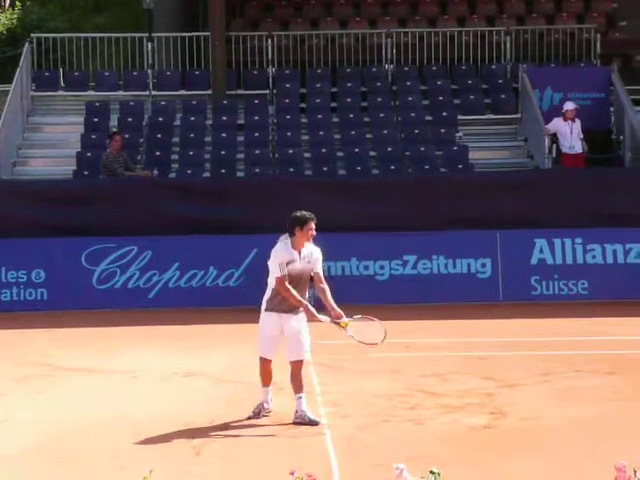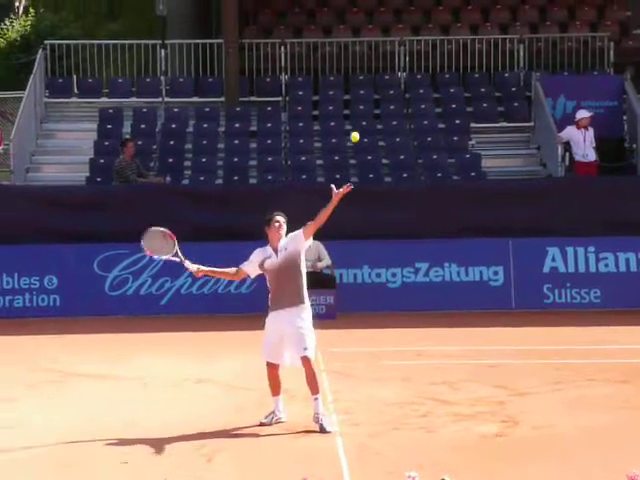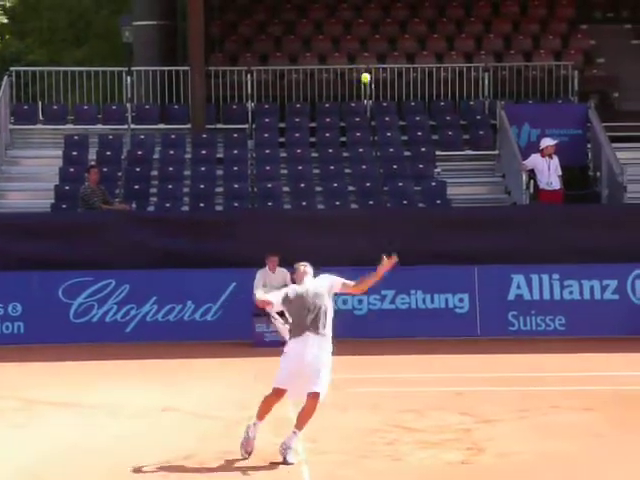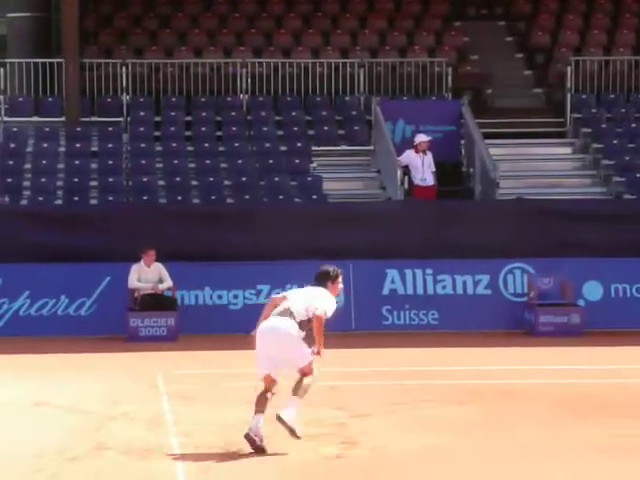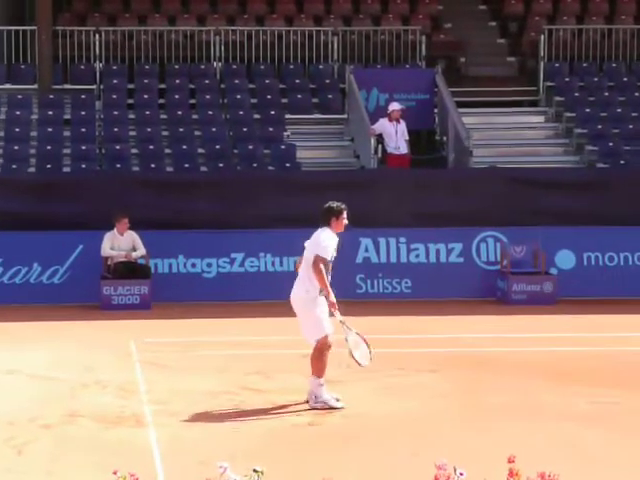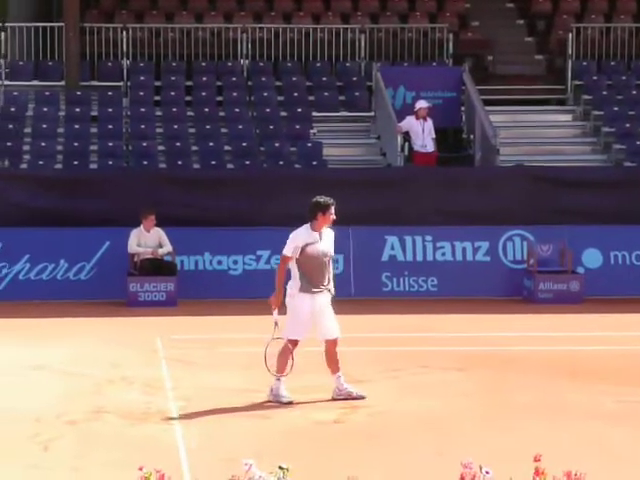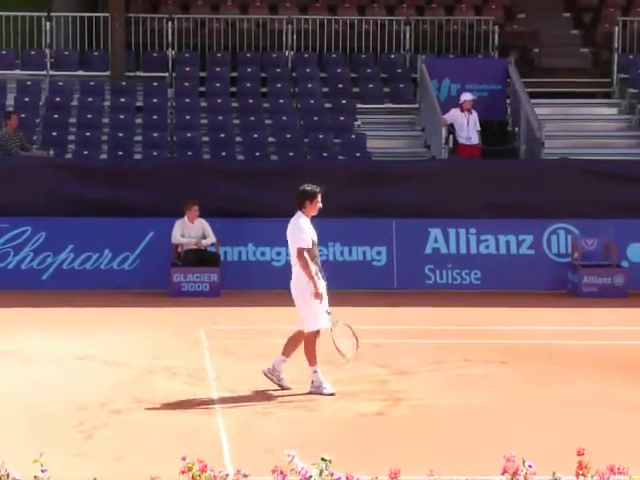
dt=0.7s
person 1, frame 1
left shoulder: (314, 253)
right shoulder: (279, 252)
left elbow: (320, 283)
right elbow: (283, 287)
left wrist: (332, 307)
right wrist: (306, 306)
left hip: (298, 315)
right hip: (272, 312)
left knee: (297, 363)
right knee: (265, 361)
left ankle: (301, 411)
right ankle: (266, 402)
person 1, frame 2
left shoulder: (296, 240)
right shoulder: (260, 256)
left elbow: (316, 223)
right elbow: (237, 274)
left wrist: (334, 201)
right wrist: (205, 270)
left hip: (299, 313)
right hip: (276, 315)
left knee: (307, 360)
right knee: (272, 366)
left ankle: (318, 413)
right ankle: (277, 411)
person 1, frame 3
left shoulder: (326, 282)
right shoulder: (289, 292)
left elbow: (358, 288)
right elbow: (265, 300)
left wrist: (380, 271)
right wrist: (264, 300)
left hip: (321, 348)
right hip: (299, 345)
left knee: (313, 398)
right knee: (278, 392)
left ankle: (288, 445)
right ankle: (252, 431)
person 1, frame 4
left shoulder: (302, 291)
right shoulder: (328, 299)
left elbow: (274, 300)
right elbow: (318, 318)
left wrist: (260, 326)
right wrist: (319, 346)
left hip: (266, 328)
right hip: (285, 329)
left knee: (269, 386)
right knee: (308, 373)
left ankle: (256, 429)
right ankle: (289, 413)
person 1, frame 5
left shoulder: (319, 236)
right shoulder: (328, 238)
left elbow: (300, 264)
right elbow: (317, 266)
right wrist: (329, 295)
left hip: (307, 295)
right hip: (309, 297)
left knee: (323, 344)
right knee: (323, 342)
left ankle: (317, 391)
right ankle: (317, 395)
person 1, frame 6
left shoulder: (329, 235)
right shoulder: (299, 236)
right elbow: (283, 264)
left wrist: (329, 283)
right wrist: (278, 292)
left hip: (321, 296)
right hip: (301, 296)
left knee: (332, 341)
right knee: (292, 342)
left ankle: (340, 387)
right ankle: (277, 388)
person 1, frame 7
left shoulder: (302, 222)
right shoulder: (301, 225)
right elbow: (302, 257)
right wrist: (316, 284)
left hip: (309, 284)
right hip: (307, 285)
left knee: (303, 331)
right knee: (312, 332)
left ankle: (275, 368)
right ankle: (317, 381)
